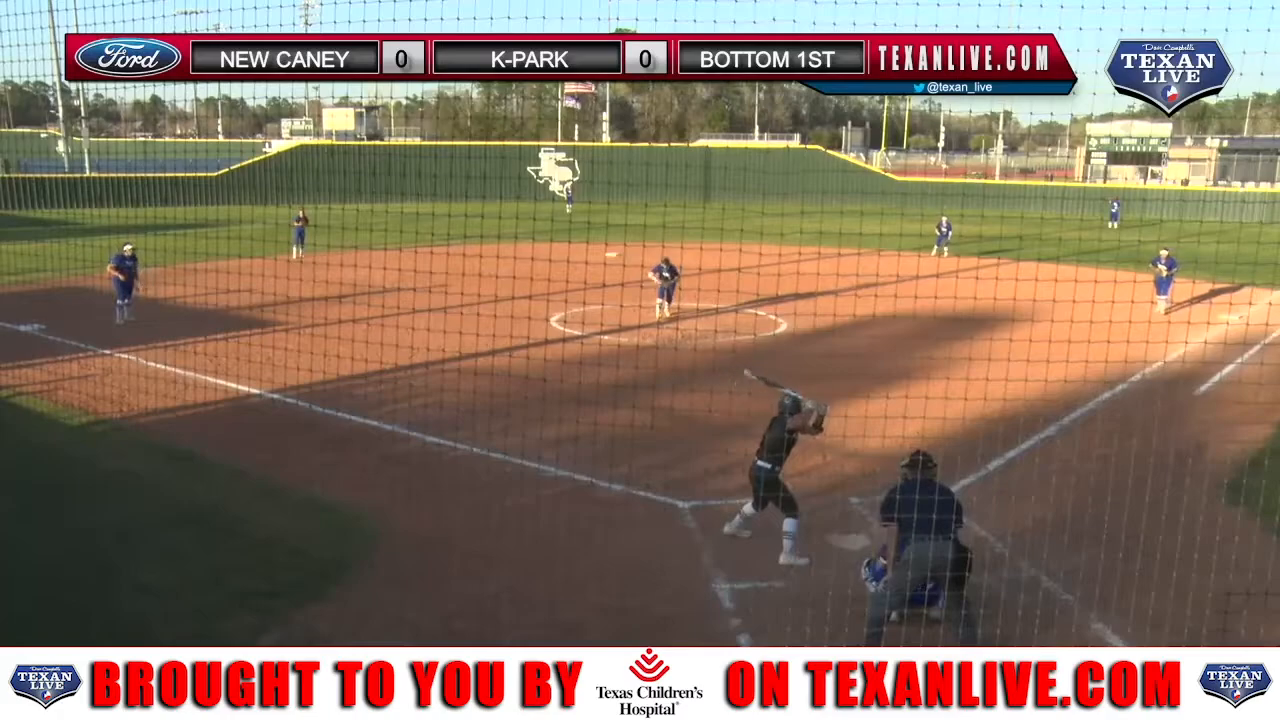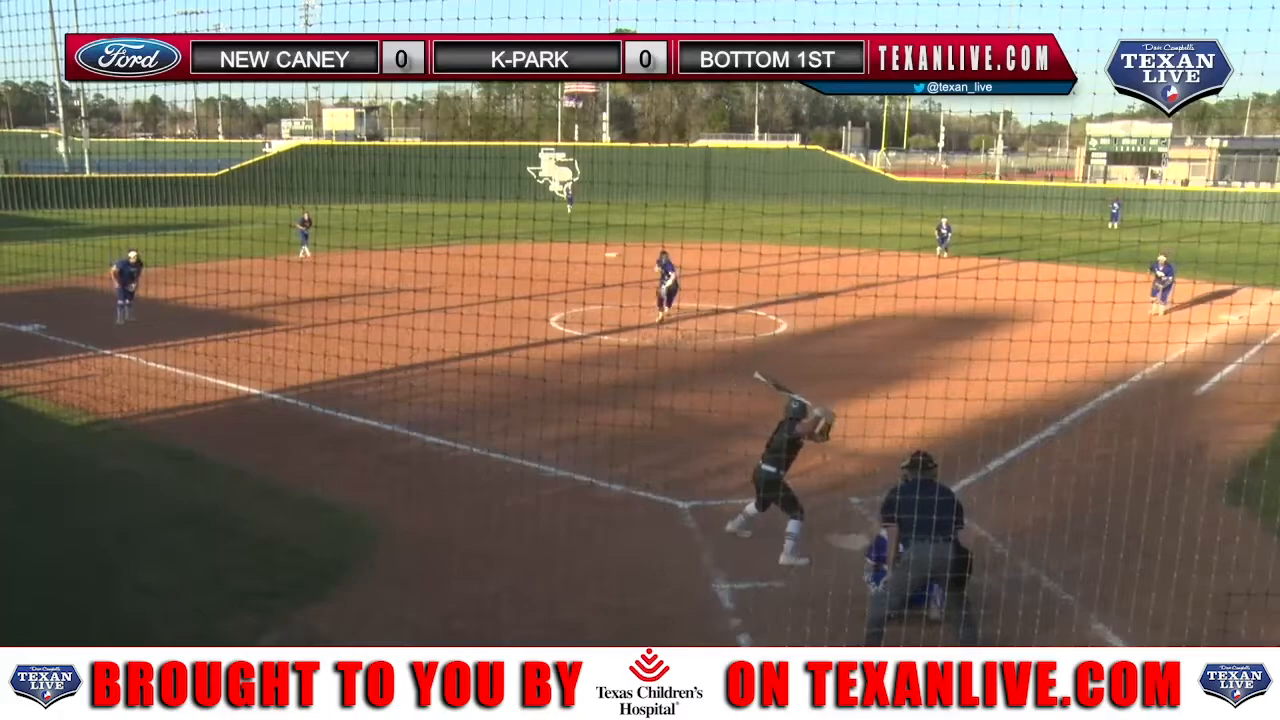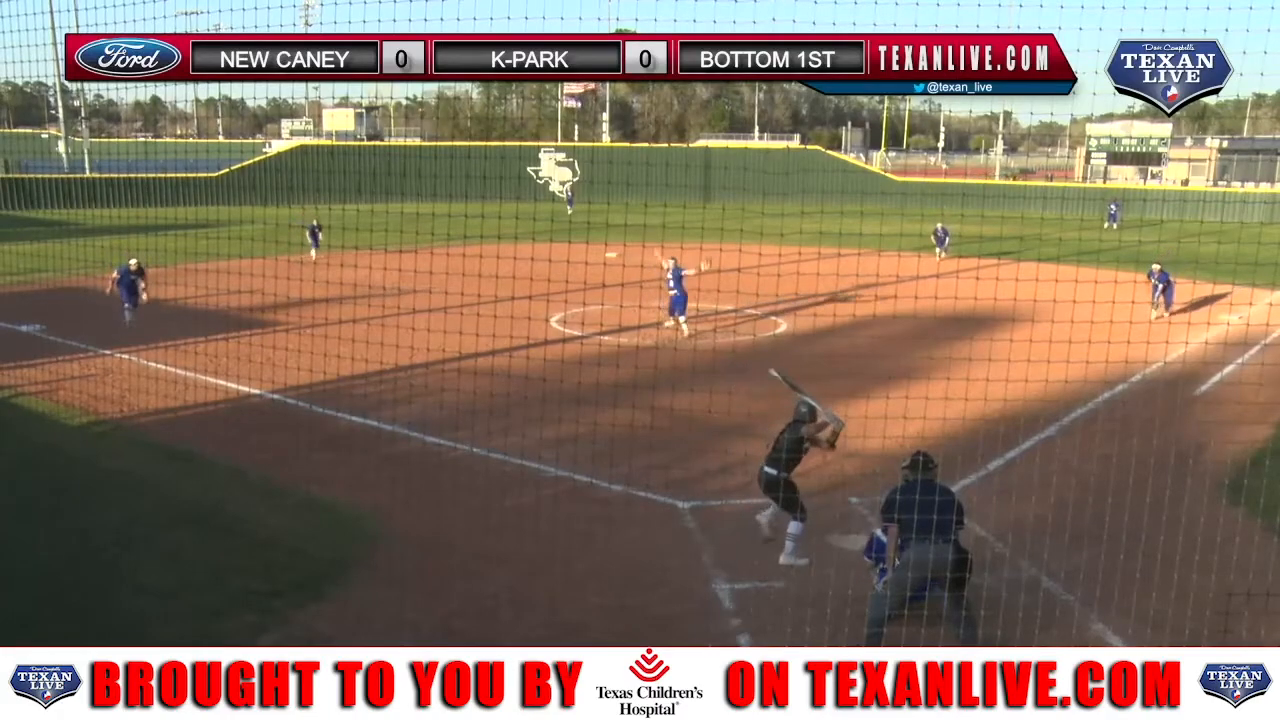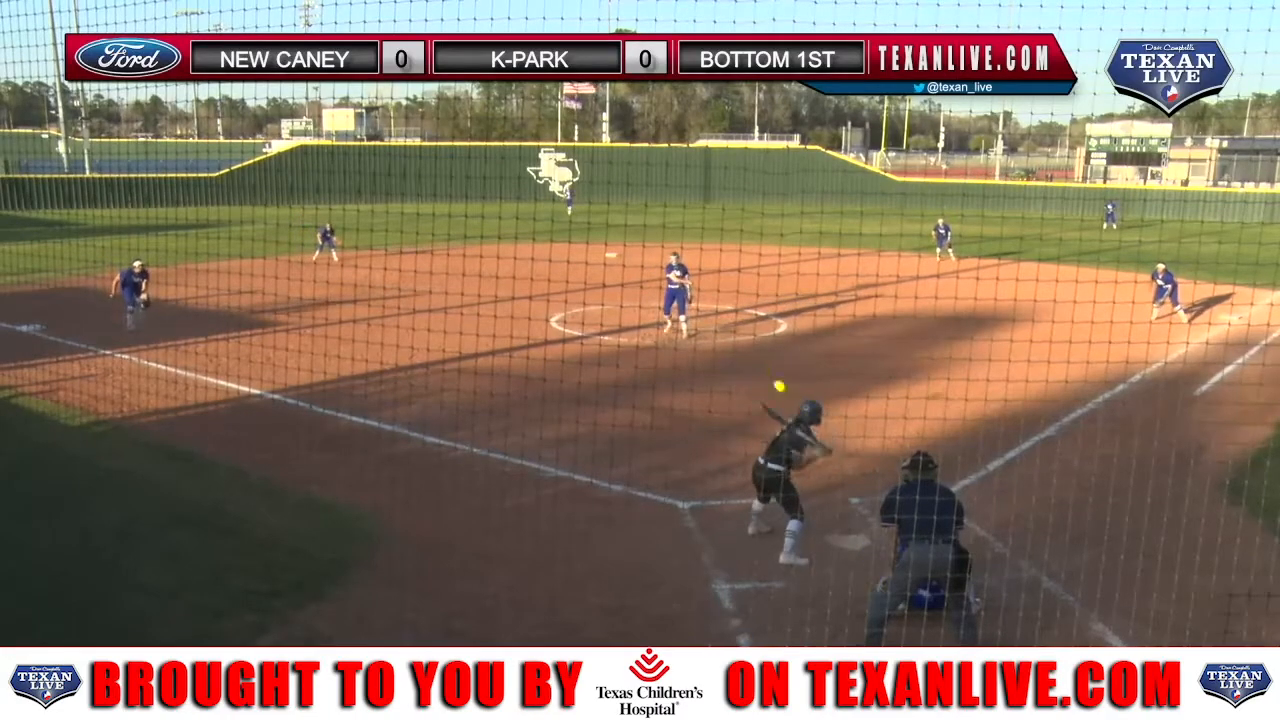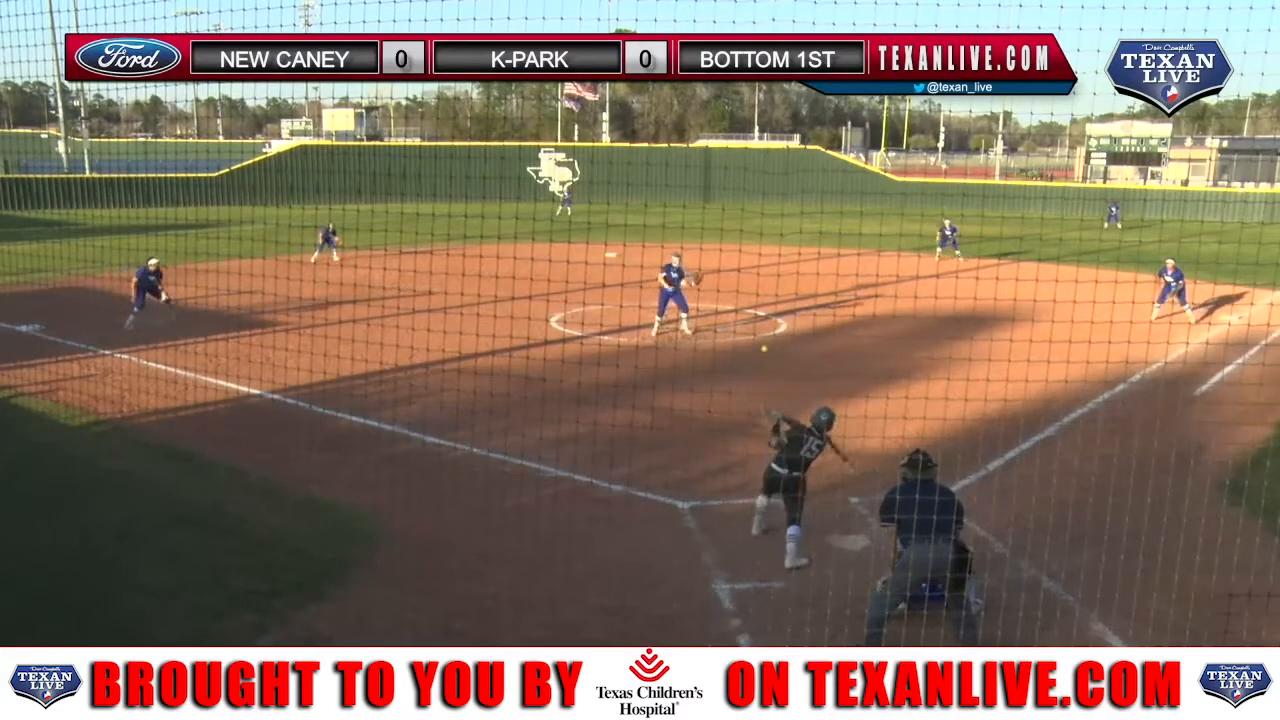
dt=0.4s
person 1, frame 1
left shoulder: (896, 494)
right shoulder: (948, 494)
left elbow: (893, 536)
right elbow: (955, 531)
left wrist: (891, 570)
left hip: (916, 552)
right hip: (949, 552)
left knee: (882, 601)
right knee: (959, 605)
person 1, frame 2
left shoulder: (897, 494)
right shoulder: (949, 495)
left elbow: (893, 537)
right elbow: (955, 533)
left wrist: (890, 571)
left hip: (916, 554)
right hip: (949, 554)
left knee: (881, 602)
right knee: (960, 605)
person 1, frame 3
left shoulder: (897, 495)
right shoulder: (949, 495)
left elbow: (892, 537)
right elbow: (956, 533)
left wrist: (890, 571)
left hip: (916, 554)
right hip: (949, 555)
left knee: (882, 600)
right knee: (959, 603)
person 1, frame 4
left shoulder: (896, 495)
right shoulder: (949, 495)
right elbow: (955, 534)
left wrist: (889, 571)
left hip: (915, 554)
right hip: (949, 555)
left knee: (881, 600)
right knee: (960, 602)
person 1, frame 5
left shoulder: (895, 495)
right shoulder: (948, 494)
left wrist: (890, 572)
left hip: (916, 554)
right hip: (949, 554)
left knee: (882, 598)
right knee: (959, 601)
person 2, frame 1
left shoulder: (790, 423)
right shoulder: (782, 422)
left elbow: (814, 430)
right elbow: (801, 422)
left wrist: (820, 413)
right wrist: (810, 408)
left hip: (757, 470)
right hip: (767, 475)
left knee: (759, 502)
right knee: (791, 510)
left ankle: (733, 526)
right ankle: (788, 554)
person 2, frame 2
left shoulder: (795, 428)
right shoulder: (790, 427)
left elbow: (820, 437)
right elbow: (809, 428)
left wrist: (827, 421)
right wrist: (818, 415)
left hip: (761, 473)
right hip: (771, 478)
left knee: (762, 504)
right knee: (796, 513)
left ankle: (735, 525)
right ankle: (788, 555)
person 2, frame 3
left shoulder: (803, 432)
right shoulder: (795, 430)
left elbow: (825, 444)
right elbow: (813, 430)
left wrist: (835, 431)
right wrist: (826, 421)
left hip: (768, 475)
right hip: (772, 479)
left knee: (791, 493)
right knee: (799, 514)
left ankle: (767, 517)
right ankle: (788, 556)
person 2, frame 4
left shoulder: (794, 425)
right shoulder: (805, 435)
right elbow: (796, 464)
left wrist: (821, 449)
right wrist: (815, 454)
left hip: (760, 468)
right hip: (778, 475)
left knee: (763, 497)
right knee: (796, 514)
left ankle: (755, 525)
right ankle: (788, 555)
person 2, frame 5
left shoulder: (800, 431)
right shoulder: (823, 440)
left elbow: (775, 444)
left wrist: (776, 425)
right wrist: (782, 418)
left hip: (775, 474)
right hip: (796, 480)
left knee: (765, 493)
right knee: (794, 519)
left ankle: (757, 526)
right ankle: (792, 558)
